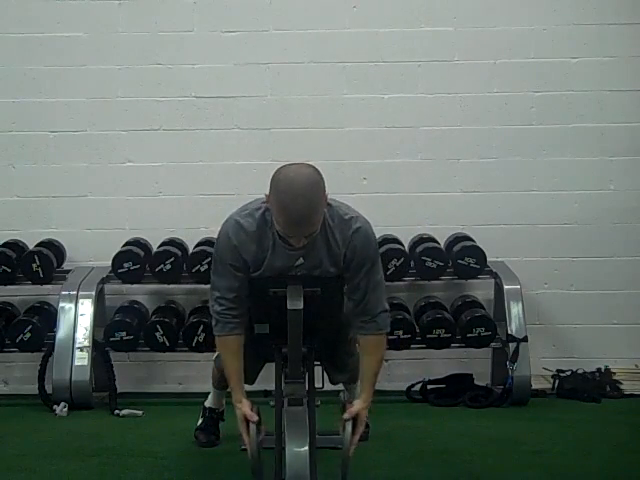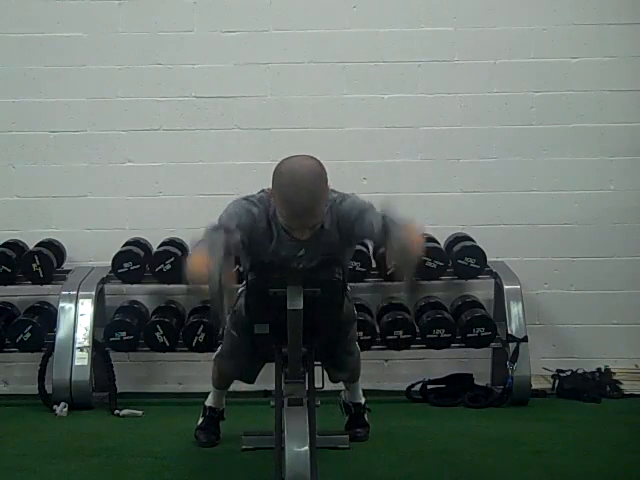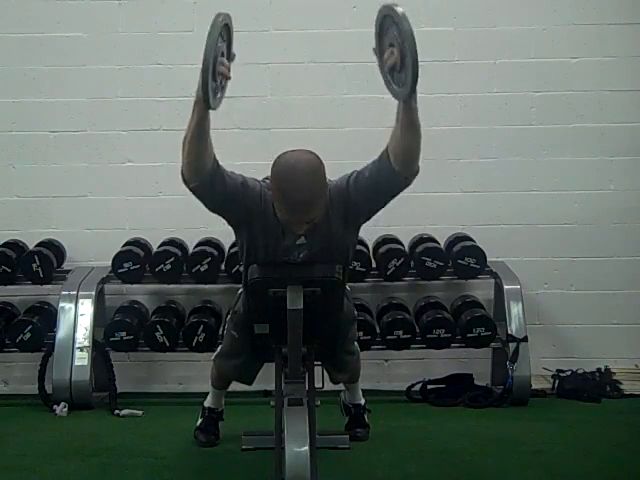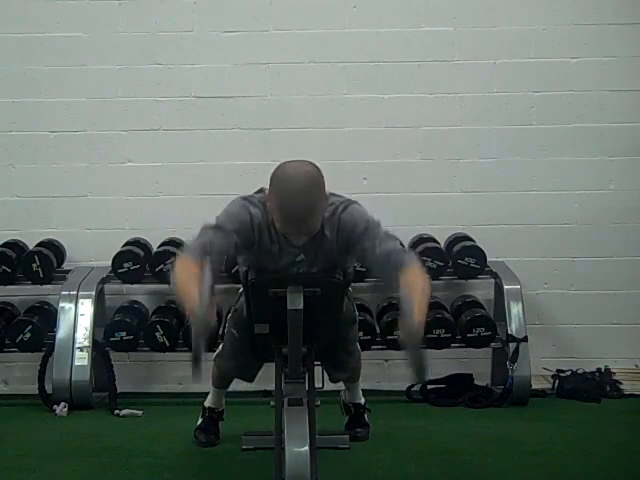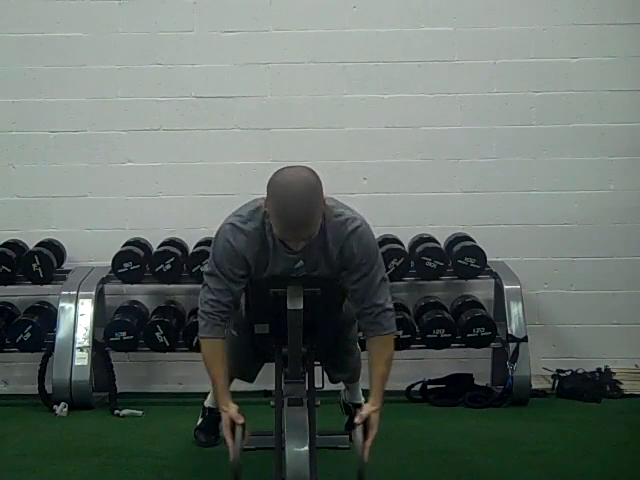
dt=0.4s
person 1, frame 1
left shoulder: (355, 232)
right shoulder: (238, 231)
left elbow: (371, 316)
right elbow: (228, 316)
left wrist: (365, 396)
right wrist: (239, 396)
left knee: (347, 362)
right knee: (230, 361)
left ankle: (350, 399)
right ankle: (213, 406)
person 1, frame 2
left shoulder: (346, 210)
right shoulder: (246, 213)
left elbow: (390, 229)
right elbow: (202, 256)
left wrist: (405, 242)
right wrist: (213, 270)
left knee: (346, 361)
right knee: (229, 361)
left ankle: (354, 401)
right ankle: (214, 406)
person 1, frame 3
left shoulder: (346, 200)
right shoulder: (249, 202)
left elbow: (403, 169)
right elbow: (196, 177)
left wrist: (406, 98)
right wrist: (202, 103)
left knee: (346, 366)
right knee: (228, 365)
left ankle: (354, 401)
right ankle: (213, 406)
person 1, frame 4
left shoulder: (347, 217)
right shoulder: (246, 214)
left elbow: (396, 260)
right elbow: (194, 257)
left wrist: (416, 310)
right wrist: (195, 300)
left knee: (346, 360)
right knee: (230, 360)
left ankle: (354, 401)
right ankle: (213, 406)
person 1, frame 5
left shoulder: (352, 232)
right shoulder: (236, 233)
left elbow: (378, 314)
right elbow: (212, 314)
left wrist: (376, 399)
right wrist: (224, 401)
left knee: (346, 362)
right knee: (231, 358)
left ankle: (353, 400)
right ankle: (211, 405)
